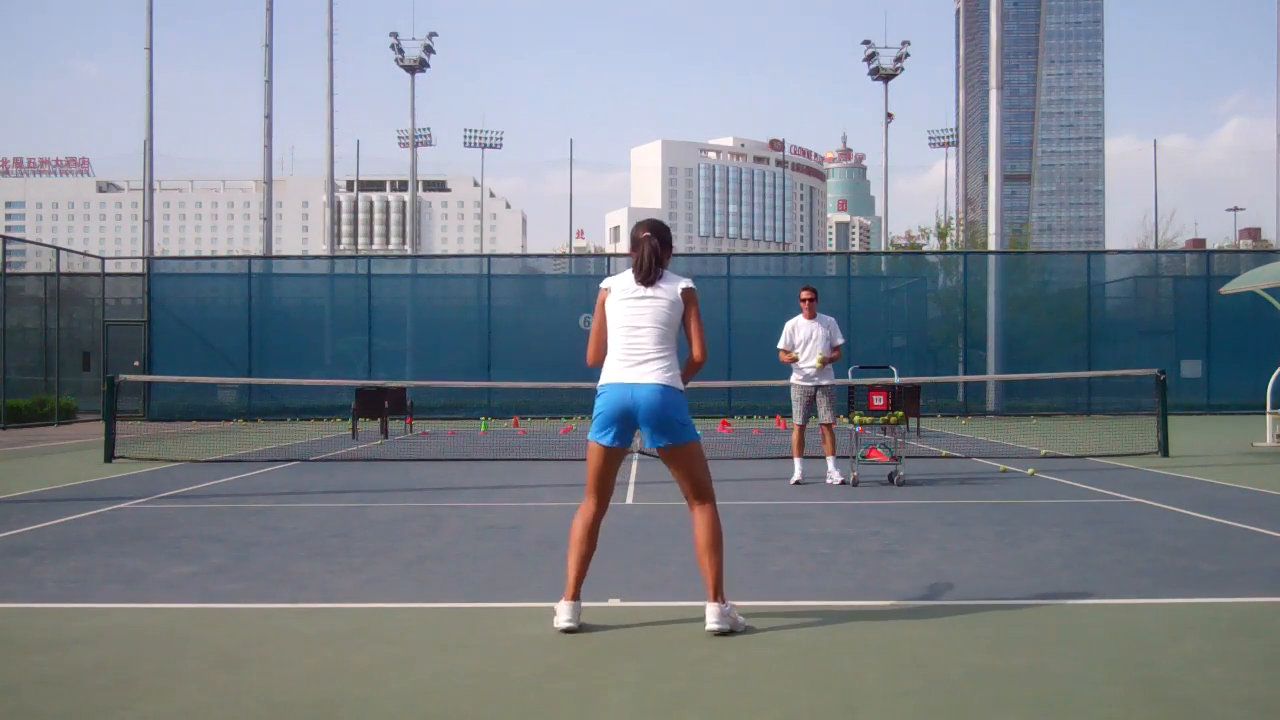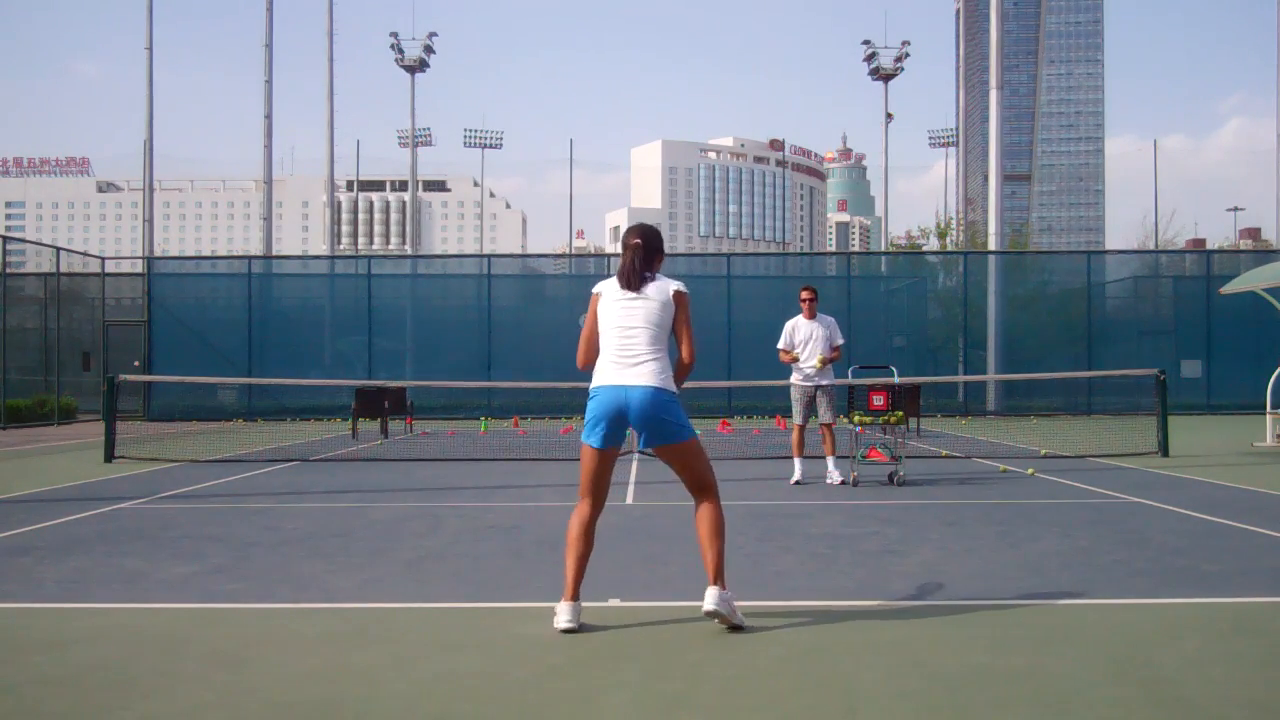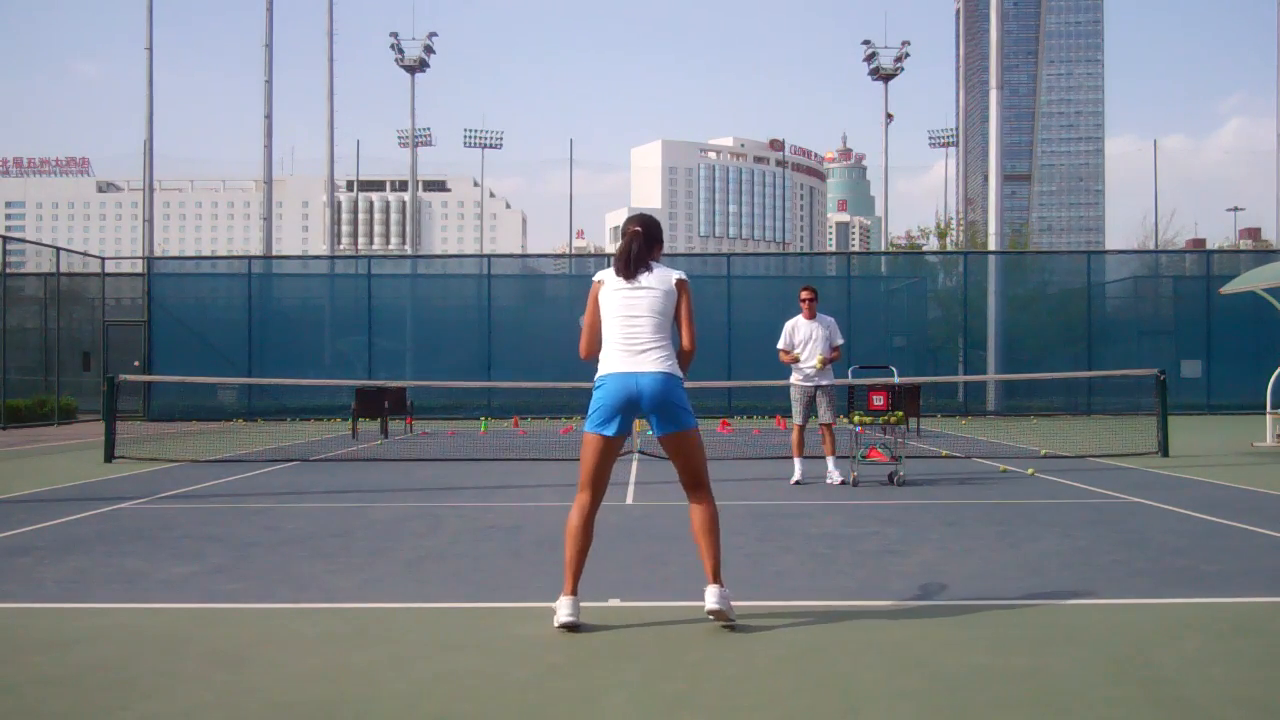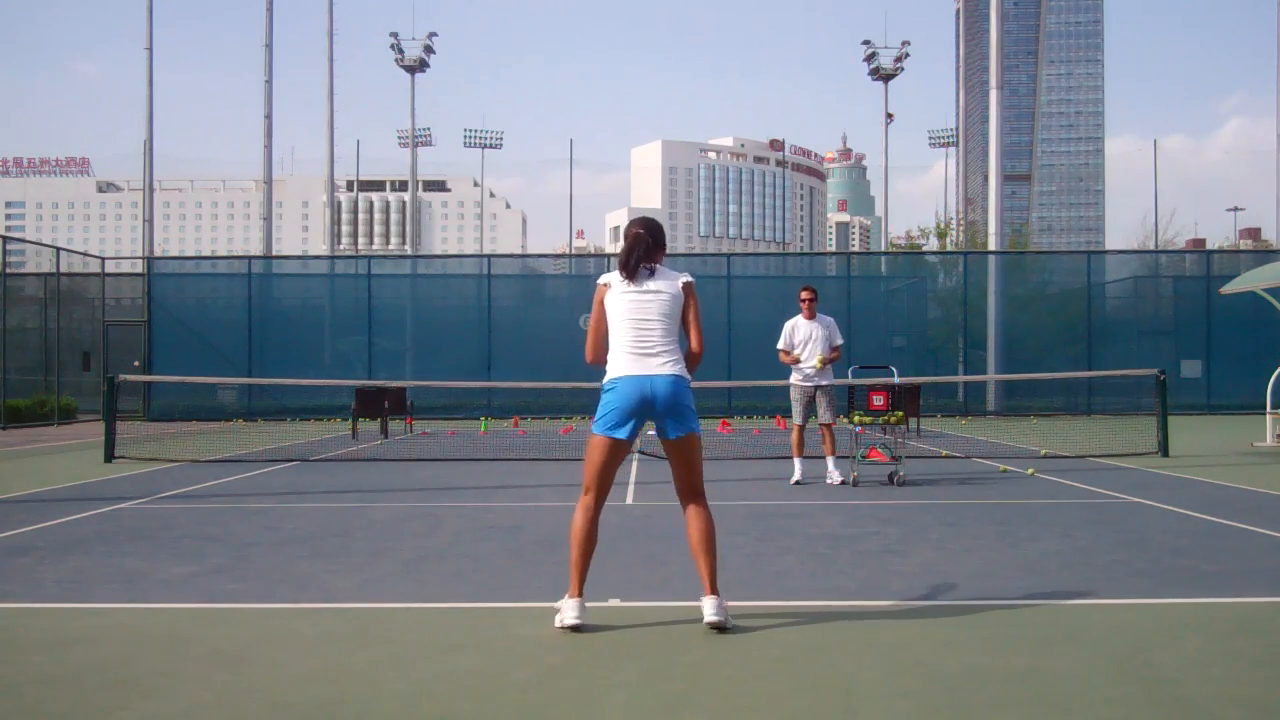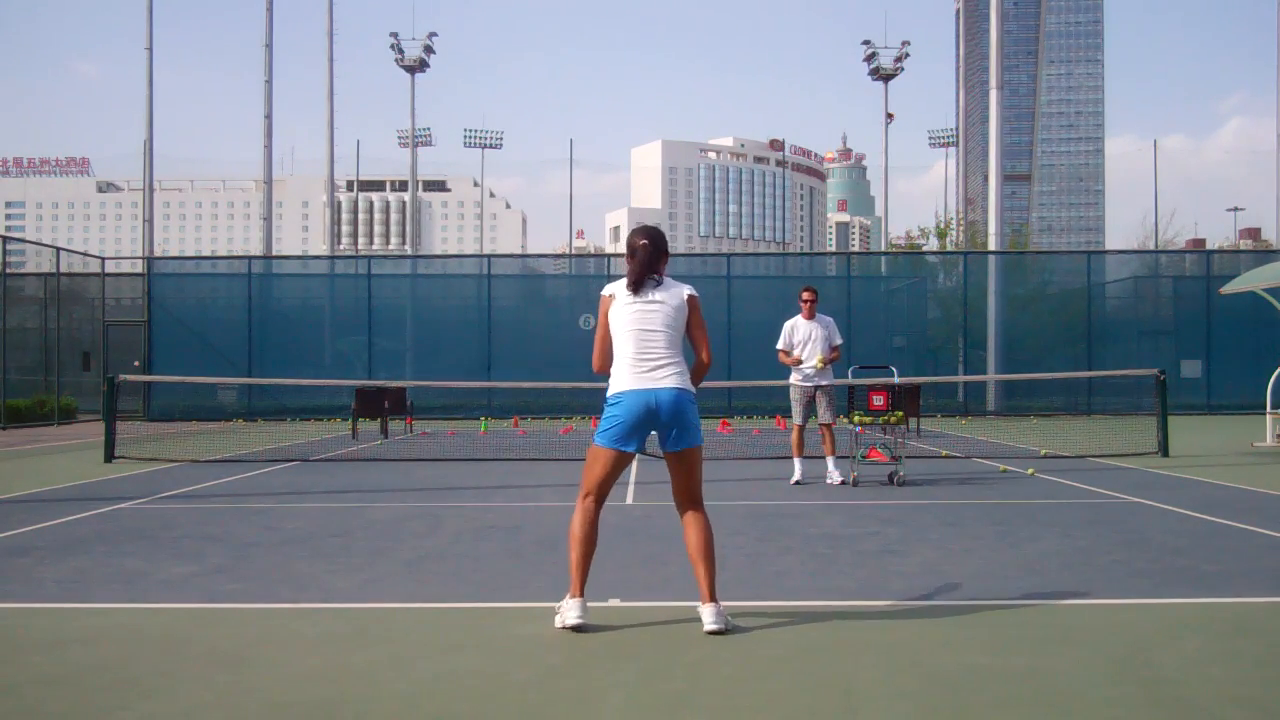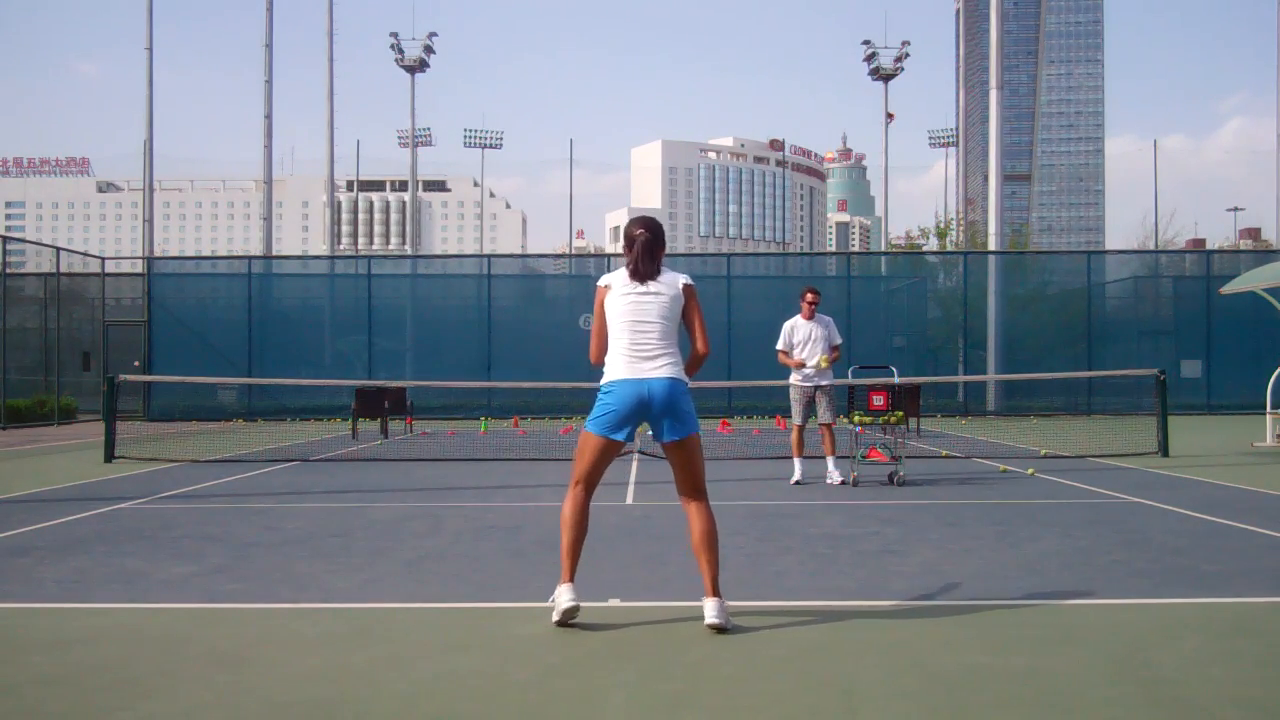
dt=0.1s
person 1, frame 1
left shoulder: (610, 287)
right shoulder: (682, 287)
left elbow: (593, 355)
right elbow: (698, 355)
left hip: (612, 393)
right hip: (661, 395)
left knee: (593, 504)
right knee: (702, 500)
left ankle: (569, 604)
right ankle: (716, 605)
person 1, frame 2
left shoulder: (601, 291)
right shoulder: (674, 290)
left elbow: (583, 360)
right elbow: (687, 357)
left hip: (604, 394)
right hip: (654, 396)
left knee: (587, 505)
right knee: (706, 493)
left ankle: (568, 605)
right ankle: (716, 590)
person 1, frame 3
left shoulder: (602, 280)
right shoulder: (675, 278)
left elbow: (586, 350)
right elbow: (689, 344)
left hip: (612, 383)
right hip: (663, 383)
left knee: (587, 496)
right knee: (699, 492)
left ankle: (568, 599)
right ankle: (714, 589)
person 1, frame 4
left shoulder: (607, 283)
right shoulder: (682, 282)
left elbow: (592, 354)
right elbow: (697, 347)
left hip: (622, 387)
right hip: (671, 386)
left knee: (591, 497)
right knee: (693, 499)
left ankle: (573, 601)
right ankle: (712, 599)
person 1, frame 5
left shoulder: (612, 293)
right shoulder: (685, 293)
left elbow: (599, 365)
right elbow: (704, 359)
left hip: (626, 398)
right hip: (675, 399)
left knee: (589, 500)
right knee: (690, 508)
left ankle: (575, 600)
right ankle: (711, 606)
person 1, frame 6
left shoulder: (608, 283)
right shoulder: (681, 283)
left elbow: (596, 355)
right elbow: (702, 349)
left hip: (618, 389)
right hip: (669, 388)
left knee: (579, 488)
right knee: (695, 498)
left ankle: (567, 588)
right ankle: (713, 601)
person 2, frame 1
left shoulder: (829, 322)
right shoulder: (792, 324)
left elbow: (838, 351)
right elbow: (781, 353)
left wrist: (828, 359)
right wrist: (787, 358)
left hip: (825, 381)
right hip: (800, 381)
left knee: (827, 425)
right knee: (798, 426)
left ankle: (832, 470)
right ankle: (798, 471)
person 2, frame 2
left shoulder: (829, 322)
right shoulder: (792, 325)
left elbow: (838, 352)
right elbow: (782, 354)
left wrist: (828, 359)
right wrist: (788, 358)
left hip: (825, 381)
right hip: (800, 382)
left knee: (827, 426)
right knee: (798, 426)
left ankle: (832, 470)
right ankle: (798, 471)
person 2, frame 3
left shoulder: (829, 323)
right shoulder: (791, 325)
left elbow: (837, 352)
right elbow: (782, 354)
left wrist: (828, 360)
right wrist: (788, 359)
left hip: (825, 382)
right hip: (800, 382)
left knee: (827, 426)
right knee: (798, 426)
left ankle: (832, 471)
right ankle: (798, 471)
person 2, frame 4
left shoulder: (828, 323)
right shoulder: (791, 325)
left elbow: (837, 352)
right elbow: (782, 354)
left wrist: (828, 360)
right wrist: (789, 359)
left hip: (824, 381)
right hip: (800, 382)
left knee: (827, 426)
right knee: (798, 426)
left ankle: (832, 471)
right ankle: (798, 471)
person 2, frame 5
left shoulder: (828, 322)
right shoulder: (791, 325)
left elbow: (836, 351)
right elbow: (781, 354)
left wrist: (828, 360)
right wrist: (789, 360)
left hip: (824, 382)
right hip: (800, 382)
left knee: (827, 426)
right knee: (798, 426)
left ankle: (832, 471)
right ankle: (798, 471)
person 2, frame 6
left shoulder: (827, 322)
right shoulder: (790, 325)
left elbow: (837, 350)
right elbow: (781, 355)
left wrist: (831, 359)
right wrist: (791, 362)
left hip: (824, 382)
right hip: (799, 382)
left knee: (827, 426)
right knee: (798, 426)
left ankle: (832, 471)
right ankle: (798, 471)
